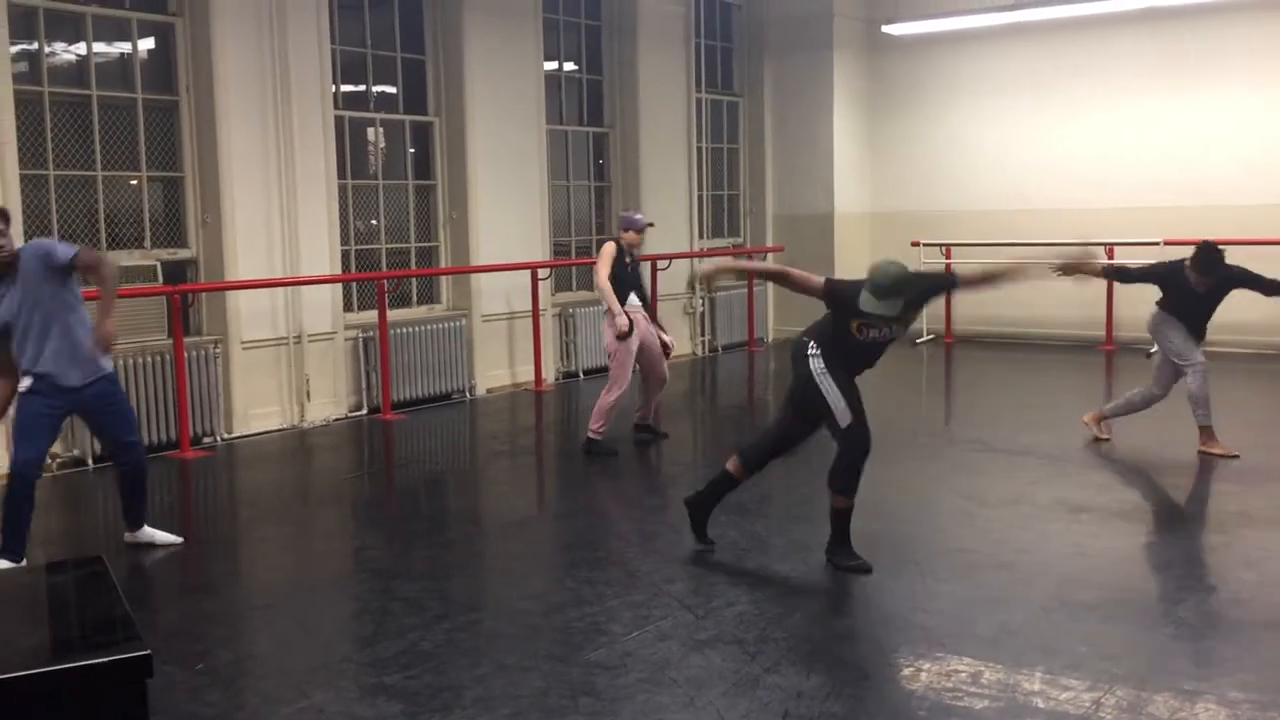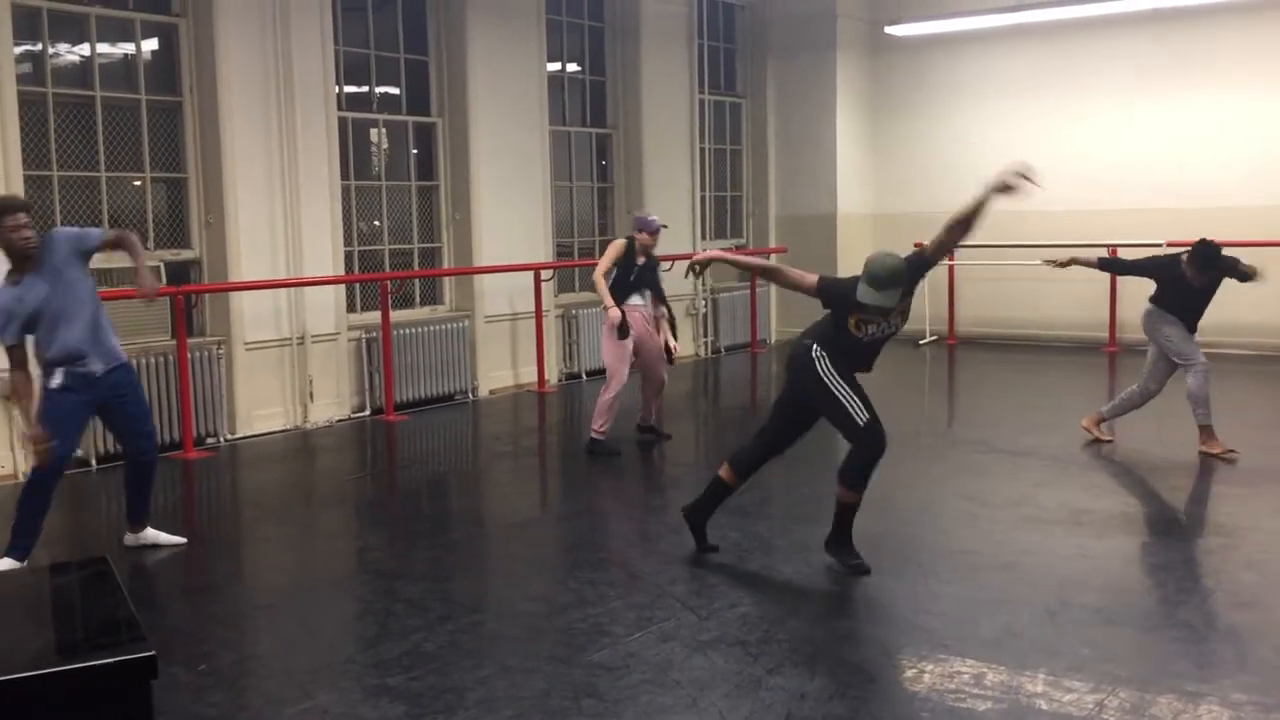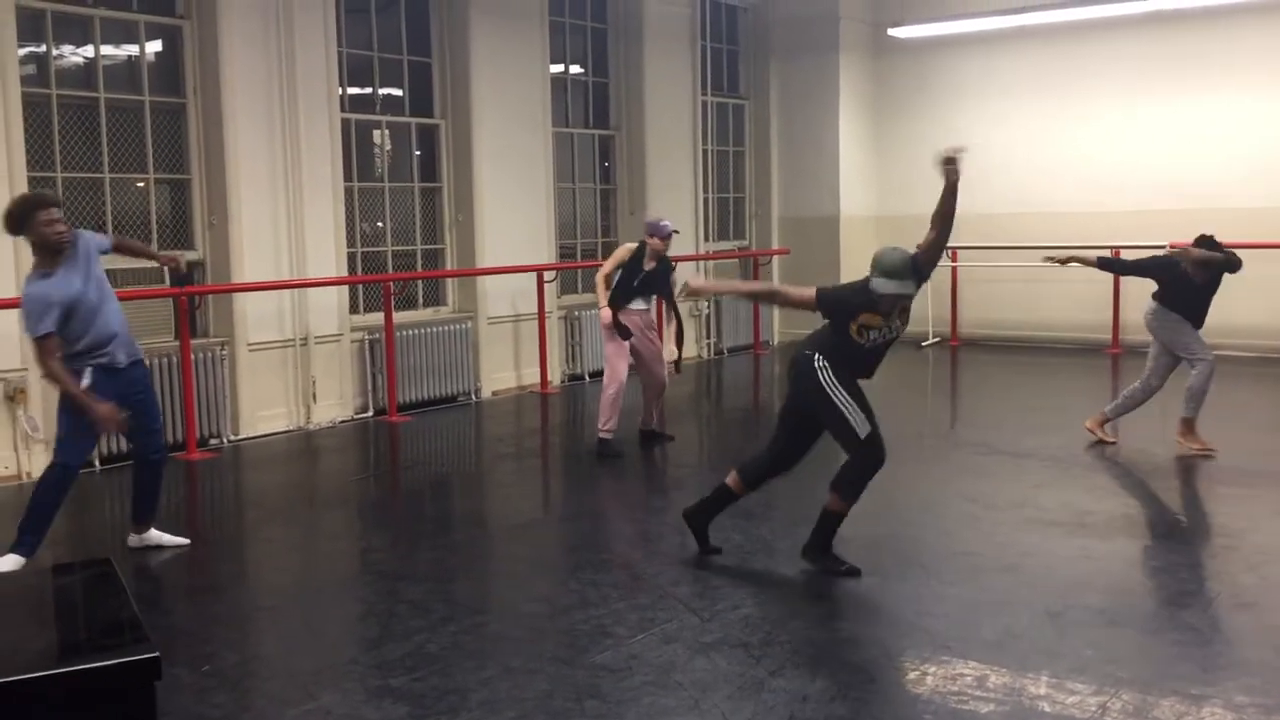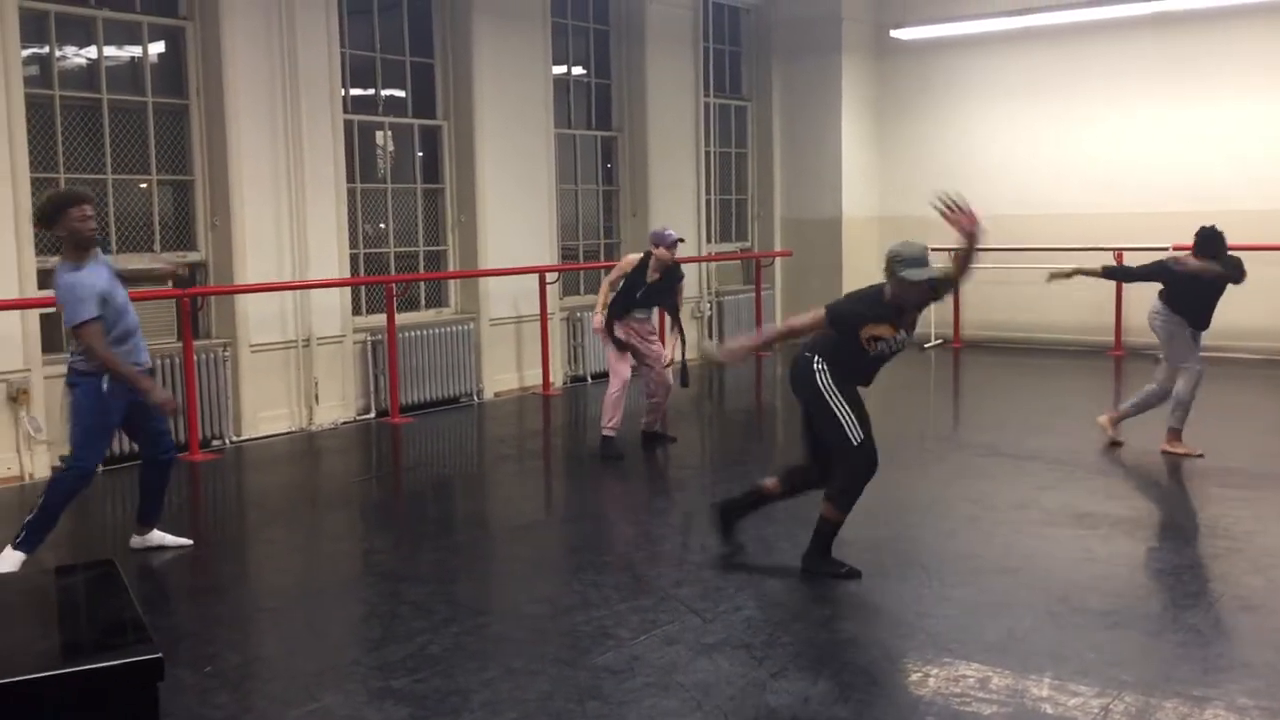
dt=0.1s
person 1, frame 1
left shoulder: (921, 288)
right shoulder: (850, 294)
left elbow: (973, 278)
right elbow: (785, 274)
right wrist: (730, 265)
left hip: (842, 361)
right hip: (820, 354)
left knee: (782, 438)
right knee: (856, 442)
left ankle: (704, 500)
right ankle: (839, 545)
person 1, frame 2
left shoulder: (907, 276)
right shoulder: (846, 292)
left elbow: (951, 233)
right elbow: (780, 274)
left wrist: (991, 192)
right wrist: (720, 257)
left hip: (819, 365)
right hip: (818, 363)
left knee: (770, 445)
right knee: (870, 442)
left ankle: (699, 512)
right ankle: (839, 540)
person 1, frame 3
left shoulder: (910, 277)
right shoulder: (852, 298)
left elbow: (937, 237)
right elbow: (780, 293)
left wrist: (950, 183)
right wrist: (714, 287)
left hip: (827, 373)
right hip: (821, 370)
left knee: (778, 456)
right knee: (869, 454)
left ankle: (701, 512)
right ankle: (818, 546)
person 1, frame 4
left shoulder: (922, 291)
right shoulder: (859, 305)
left elbow: (957, 273)
right elbow: (797, 324)
left wrist: (971, 240)
right wrist: (744, 346)
left hip: (832, 378)
right hip: (817, 371)
left knee: (823, 470)
right knee: (860, 461)
left ankle: (733, 508)
right ankle: (818, 553)
person 2, frame 1
left shoulder: (41, 253)
left elbow: (100, 263)
left wrist: (105, 318)
left hip: (96, 379)
right hip: (42, 389)
left knee: (131, 456)
left ankle: (136, 527)
person 2, frame 2
left shoulder: (62, 243)
left elbow: (124, 236)
left wrist: (143, 271)
left hip: (114, 370)
right hip: (66, 383)
left knee: (144, 451)
right knee: (49, 466)
left ankle: (137, 529)
person 2, frame 3
left shoulder: (81, 244)
right shoulder: (38, 293)
left elbow: (117, 242)
right elbow: (50, 362)
left wrist: (160, 257)
right wrist: (92, 406)
left hip: (128, 367)
right hip: (89, 378)
left knee: (153, 450)
right knee: (67, 464)
left ankle: (141, 530)
person 2, frame 4
left shoulder: (93, 255)
right shoulder: (72, 281)
right elbow: (94, 348)
right wrist: (148, 388)
left hip: (134, 371)
right hip: (100, 380)
left knee: (162, 451)
right knee: (82, 467)
left ankle: (144, 531)
person 3, frame 1
left shoulder: (633, 261)
right shoulder: (611, 249)
right elbow: (600, 279)
left wrist: (661, 331)
right wrist: (618, 314)
left hip: (642, 321)
right hip: (620, 323)
left knee: (659, 375)
right knee: (618, 384)
left ankle: (644, 424)
right ankle: (594, 438)
person 3, frame 2
left shoulder: (652, 264)
right shoulder: (621, 247)
left elbow: (659, 303)
right elbow: (598, 275)
left wrist: (668, 335)
right wrist: (610, 306)
left hip: (645, 321)
right hip: (619, 321)
left knee: (657, 378)
right knee: (617, 380)
left ankle: (647, 425)
right ankle: (597, 438)
person 3, frame 3
left shoulder: (667, 268)
right shoulder: (629, 251)
left elbow: (672, 307)
right elbow: (601, 275)
left wrist: (675, 341)
right wrist: (604, 306)
left hip: (644, 321)
right hip: (617, 319)
left knee: (657, 379)
right knee: (617, 377)
left ankle: (649, 429)
right ankle: (604, 437)
person 3, frame 4
left shoulder: (674, 277)
right shoulder: (633, 262)
left elbow: (675, 315)
right elbow: (607, 283)
left wrist: (671, 346)
right wrist: (599, 312)
left hip: (645, 327)
right hip: (618, 324)
left knee: (662, 381)
right knee: (621, 376)
left ankle: (651, 431)
right ankle: (608, 437)
person 4, frame 1
left shoulder: (1228, 275)
right shoulder: (1172, 272)
right elbow: (1125, 274)
right wrist: (1081, 268)
left hip: (1190, 332)
right hip: (1166, 322)
left knee: (1157, 390)
right knee: (1197, 367)
left ankle: (1097, 416)
right ankle: (1207, 439)
person 4, frame 2
left shoulder: (1218, 263)
right shoulder: (1165, 264)
left elbow: (1246, 274)
right elbow: (1119, 265)
left wrist: (1248, 271)
right wrist: (1074, 260)
left hip: (1182, 328)
right hip: (1160, 319)
left knee: (1149, 387)
right knee: (1198, 365)
left ankle: (1095, 419)
right ankle: (1207, 438)
person 4, frame 3
left shoulder: (1216, 261)
right shoulder: (1167, 264)
left elbow: (1234, 264)
right elbow: (1120, 266)
left wrist: (1206, 255)
right wrist: (1072, 258)
left hip: (1187, 325)
right hip: (1165, 318)
left knee: (1150, 382)
right knee: (1205, 360)
left ankle: (1099, 421)
right ankle: (1187, 431)
person 4, frame 4
left shoulder: (1226, 265)
right shoulder: (1172, 267)
left elbow: (1237, 274)
right elbow: (1124, 273)
left wrist: (1203, 267)
right wrist: (1075, 271)
left hip: (1191, 327)
right hip: (1168, 318)
left knee: (1165, 386)
right knee: (1192, 369)
left ankle: (1113, 418)
right ankle: (1172, 439)
